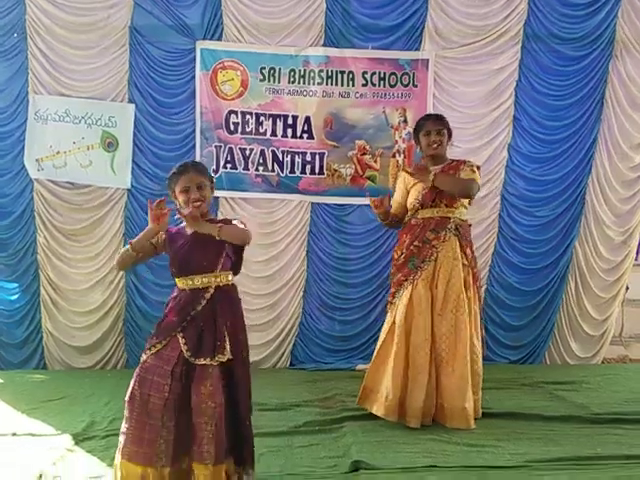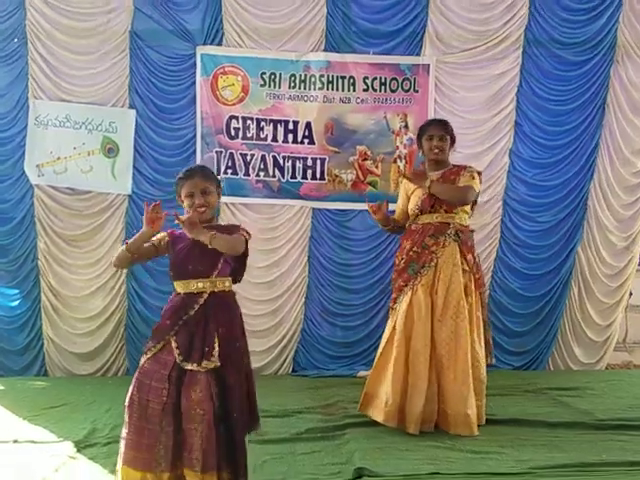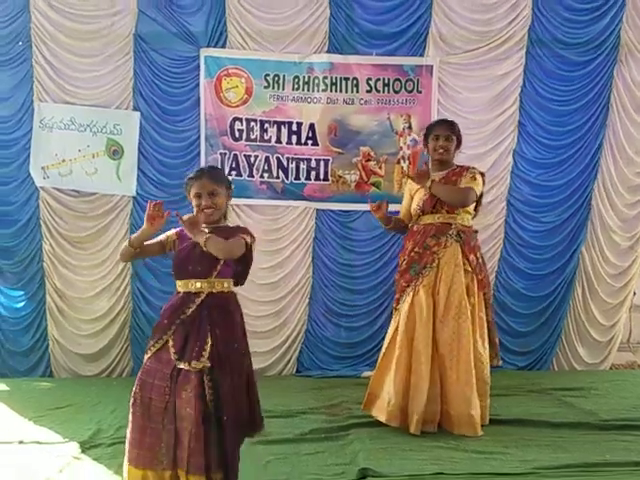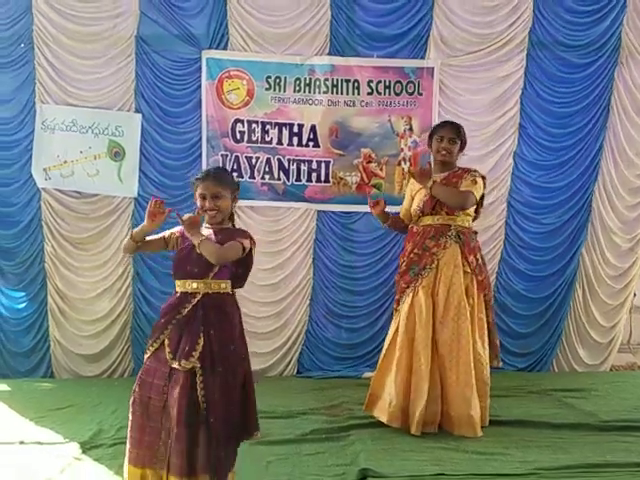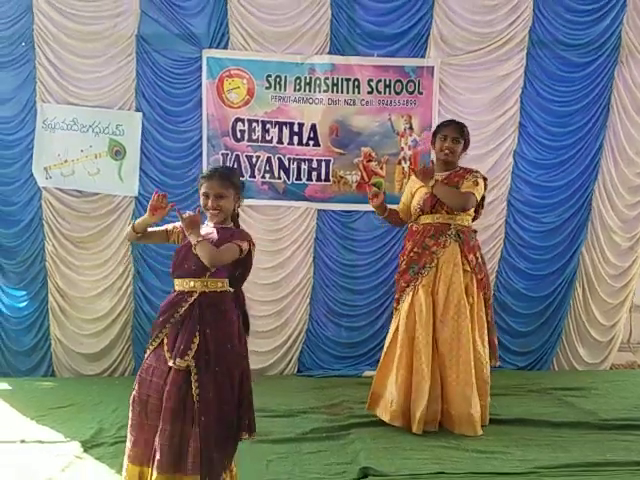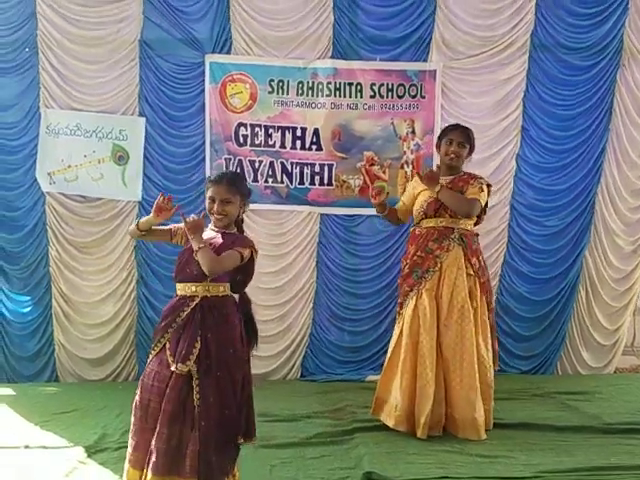
dt=0.1s
person 1, frame 1
left shoulder: (464, 168)
right shoulder: (408, 177)
left elbow: (469, 190)
right elbow: (397, 219)
left wrist: (430, 177)
right wrist: (383, 213)
left hip: (454, 255)
right hip: (415, 254)
left knee: (452, 323)
right knee: (413, 321)
left ankle: (450, 401)
right ankle: (412, 399)
person 1, frame 2
left shoulder: (465, 173)
right shoulder: (410, 182)
left elbow: (465, 197)
right elbow: (399, 225)
left wrist: (428, 184)
right wrist: (383, 219)
left hip: (455, 260)
right hip: (417, 259)
left knee: (454, 329)
right knee: (413, 327)
left ankle: (452, 408)
right ankle: (414, 407)
person 1, frame 3
left shoulder: (470, 174)
right shoulder: (414, 182)
left elbow: (463, 199)
right elbow: (404, 224)
left wrist: (430, 184)
right wrist: (385, 219)
left hip: (458, 261)
right hip: (420, 260)
left knee: (457, 330)
right knee: (417, 328)
left ankle: (457, 408)
right ankle: (417, 407)
person 1, frame 4
left shoulder: (471, 177)
right shoulder: (416, 182)
left elbow: (463, 202)
right elbow: (404, 224)
left wrist: (431, 184)
right wrist: (383, 216)
left hip: (458, 262)
right hip: (420, 261)
left knee: (457, 330)
right knee: (417, 330)
left ankle: (457, 409)
right ankle: (418, 407)
person 1, frame 5
left shoulder: (472, 178)
right shoulder: (417, 179)
left elbow: (464, 203)
right elbow: (400, 218)
left wrist: (433, 183)
right wrist: (381, 208)
left hip: (457, 261)
right hip: (419, 260)
left knee: (456, 329)
right knee: (417, 328)
left ankle: (457, 407)
right ankle: (419, 405)
person 1, frame 6
left shoulder: (476, 183)
right shoulder: (419, 181)
left elbow: (469, 210)
right elbow: (399, 217)
left wrist: (438, 188)
right wrist: (381, 206)
left hip: (460, 265)
right hip: (422, 264)
left knee: (459, 334)
right knee: (420, 332)
left ankle: (461, 412)
right ankle: (422, 411)
person 2, frame 1
left shoulder: (227, 226)
right shoulder: (170, 235)
left elbow: (243, 237)
right elbow: (122, 263)
left wrist: (201, 226)
right wrist: (151, 231)
left hip: (219, 319)
right hip: (181, 319)
left knee: (212, 401)
right knee: (155, 392)
person 2, frame 2
left shoulder: (231, 233)
right shoulder: (173, 238)
left elbow: (235, 247)
right elbow: (119, 262)
left wrist: (200, 232)
right wrist: (147, 232)
left hip: (217, 325)
right hip: (178, 324)
left knee: (207, 406)
right knee: (153, 397)
person 2, frame 3
left shoulder: (239, 234)
right shoulder: (180, 235)
left elbow: (225, 252)
right elbow: (126, 255)
left wrist: (198, 233)
right wrist: (148, 229)
left hip: (217, 324)
right hip: (180, 323)
left knee: (208, 404)
right knee: (155, 398)
person 2, frame 4
left shoulder: (239, 238)
right shoulder: (182, 234)
left elbow: (218, 256)
right elbow: (129, 248)
left wrist: (196, 234)
right wrist: (149, 225)
left hip: (215, 325)
right hip: (178, 323)
left knee: (202, 405)
right knee: (154, 397)
person 2, frame 5
left shoulder: (239, 239)
right shoulder: (186, 229)
left elbow: (213, 259)
right elbow: (132, 236)
left wrist: (195, 233)
right wrist: (149, 217)
left hip: (212, 323)
right hip: (177, 321)
left knee: (203, 403)
right knee: (154, 397)
person 2, frame 6
left shoulder: (241, 244)
right shoulder: (189, 232)
left elbow: (213, 267)
right elbow: (135, 233)
left wrist: (197, 238)
right wrist: (154, 218)
left hip: (214, 328)
right hip: (179, 326)
left knee: (205, 408)
right knee: (156, 401)
